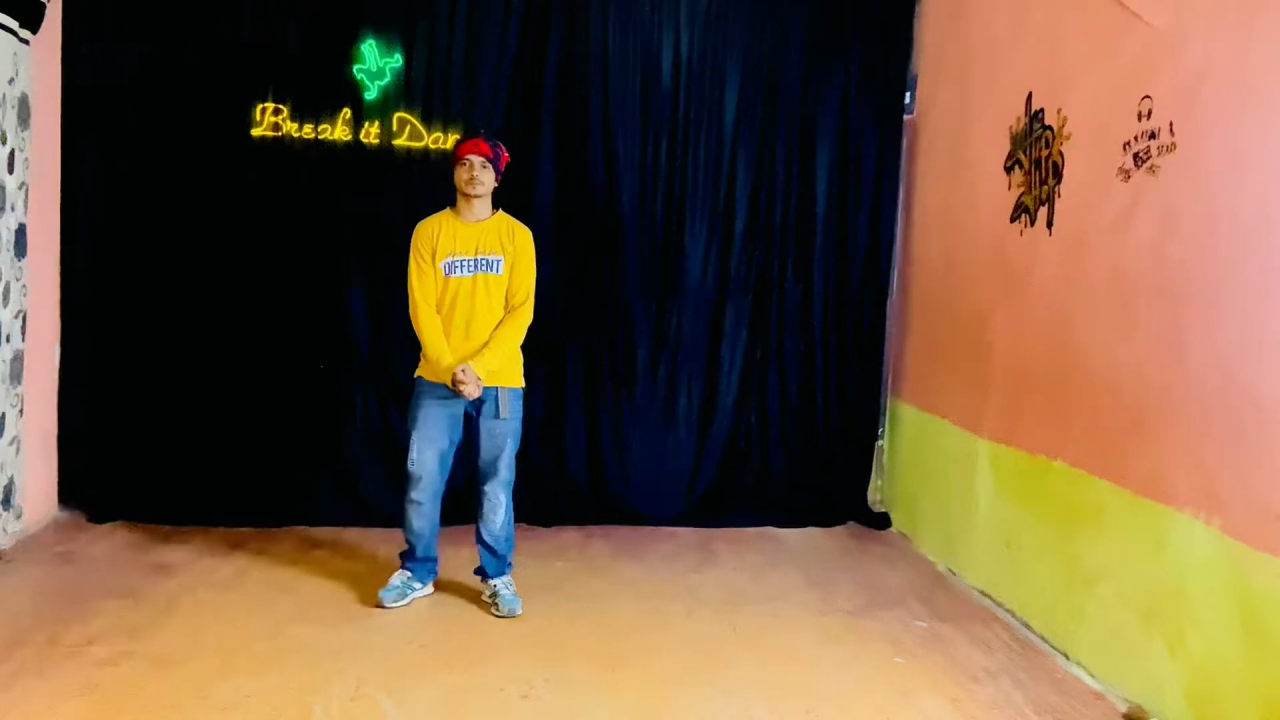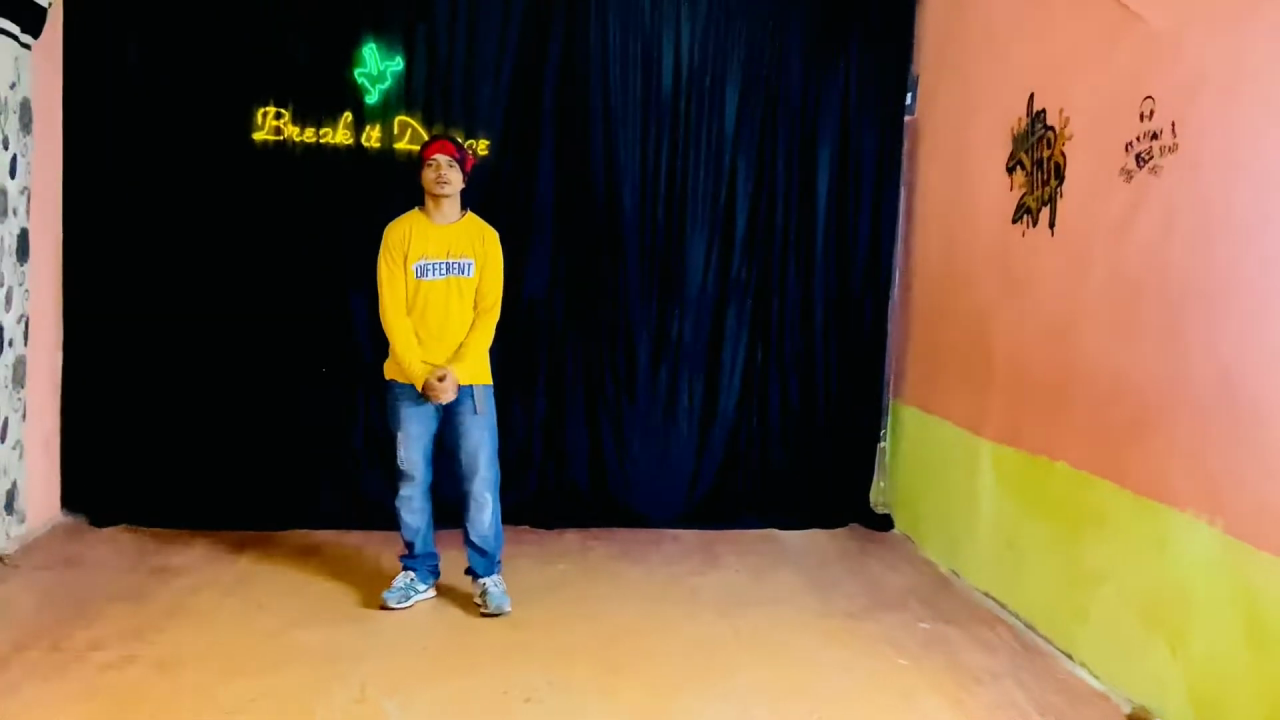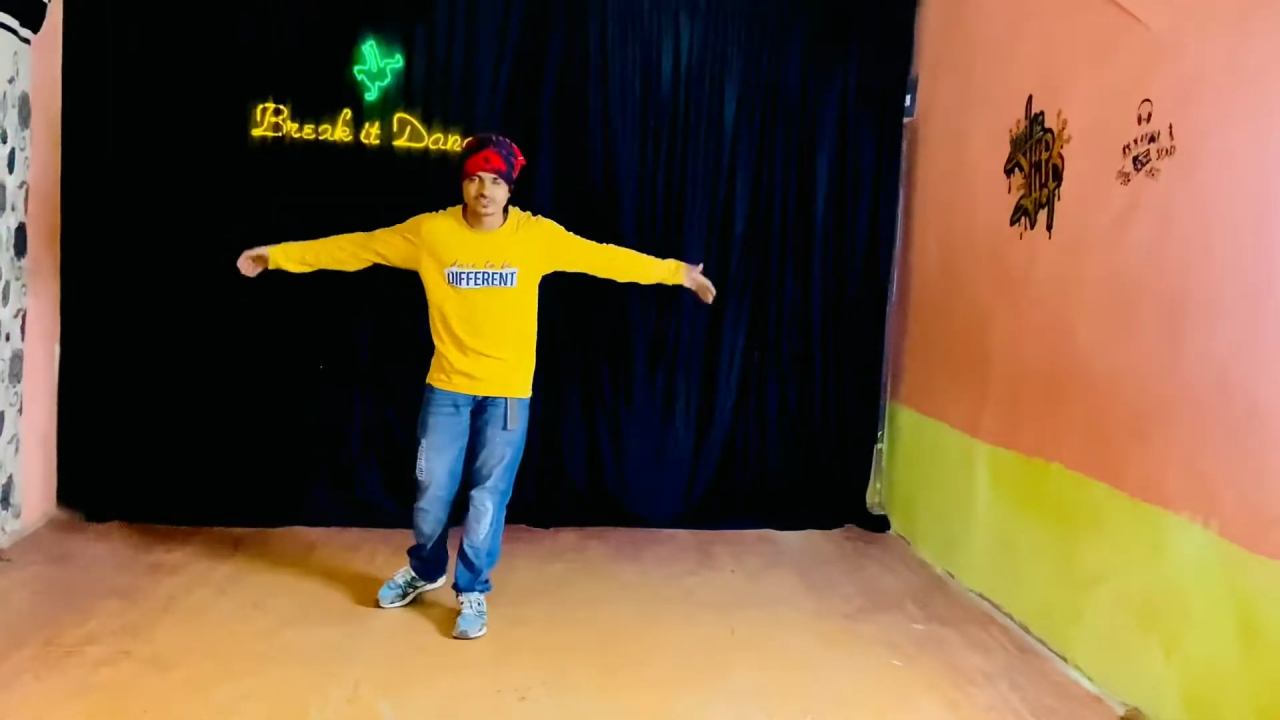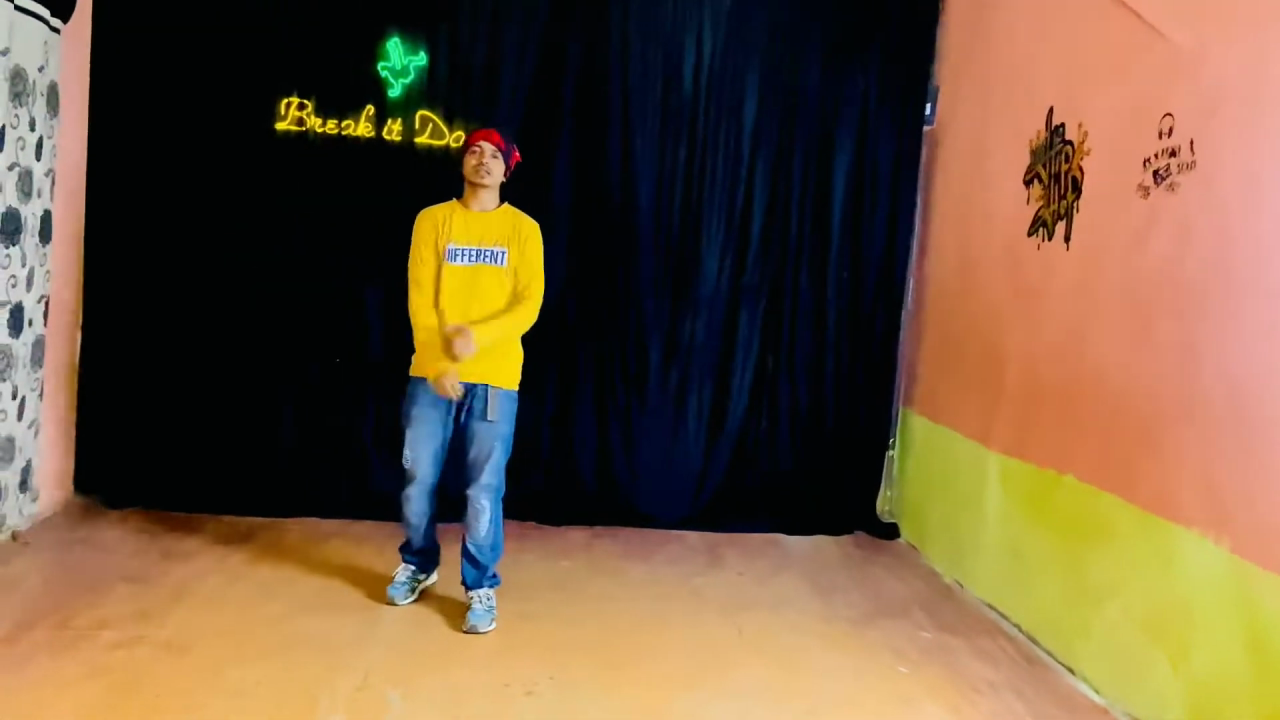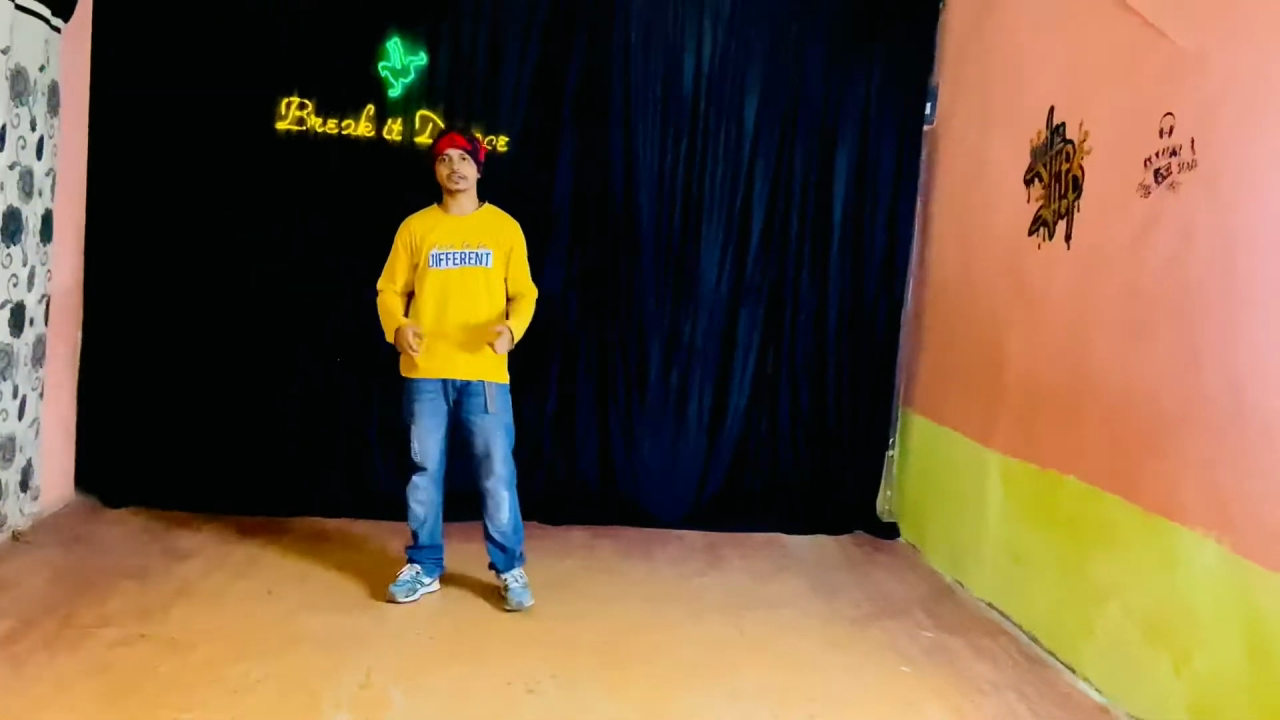
dt=1s
person 1, frame 1
left shoulder: (517, 234)
right shoulder: (429, 231)
left elbow: (521, 310)
right elbow: (422, 309)
left wrist: (481, 368)
right wrist: (451, 369)
left hip: (500, 378)
right hip: (436, 377)
left knee: (497, 480)
right knee: (423, 476)
left ankle: (496, 575)
right ankle: (418, 571)
person 1, frame 2
left shoulder: (484, 236)
right shoulder: (399, 233)
left elbow: (487, 313)
right elbow: (391, 312)
left wrist: (457, 372)
right wrist: (422, 375)
left hip: (470, 378)
right hip: (410, 379)
left knee: (482, 476)
right knee: (413, 478)
left ankle: (487, 575)
right ankle: (419, 573)
person 1, frame 3
left shoulder: (537, 234)
right shoulder: (429, 231)
left elbow: (601, 256)
right elbow: (357, 247)
left wrist: (673, 271)
right wrist: (282, 255)
left hip: (507, 389)
right hip: (447, 386)
left knee: (489, 494)
right knee: (432, 487)
left ankle: (473, 592)
right ankle: (425, 570)
person 1, frame 4
left shoulder: (524, 229)
right shoulder: (431, 219)
left elbow: (529, 306)
right elbow: (420, 296)
left wrist: (480, 336)
right wrist: (440, 361)
left hip: (494, 377)
right hip: (432, 371)
left knee: (485, 485)
right knee: (418, 476)
left ankle: (481, 587)
right ankle: (418, 564)
person 1, frame 5
left shoulder: (505, 227)
right shoulder: (415, 227)
left elbow: (524, 294)
right elbow: (389, 291)
left wrist: (512, 329)
right wrist: (398, 329)
left hip: (485, 372)
right hip: (426, 372)
left knee: (497, 472)
right knee: (426, 470)
left ankle: (510, 568)
right ankle: (424, 566)
